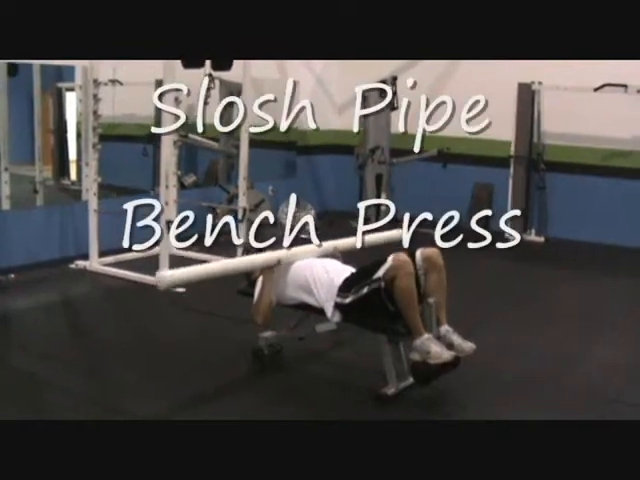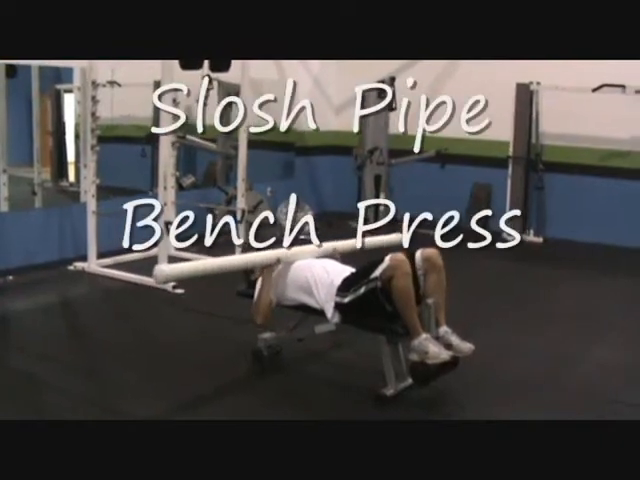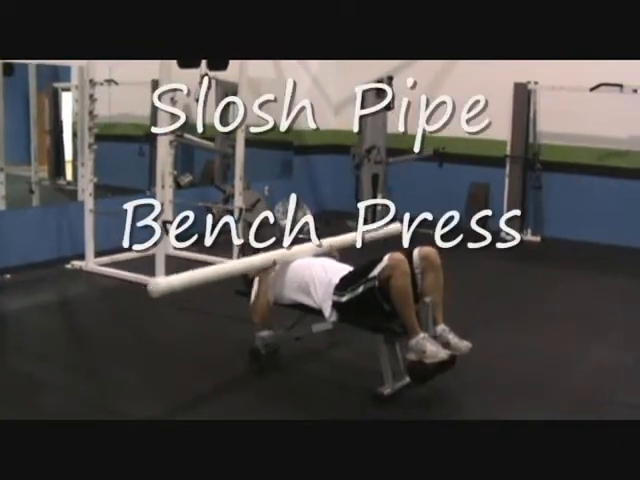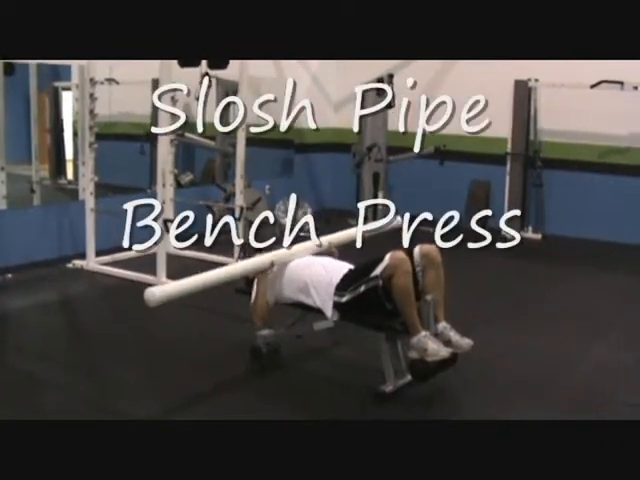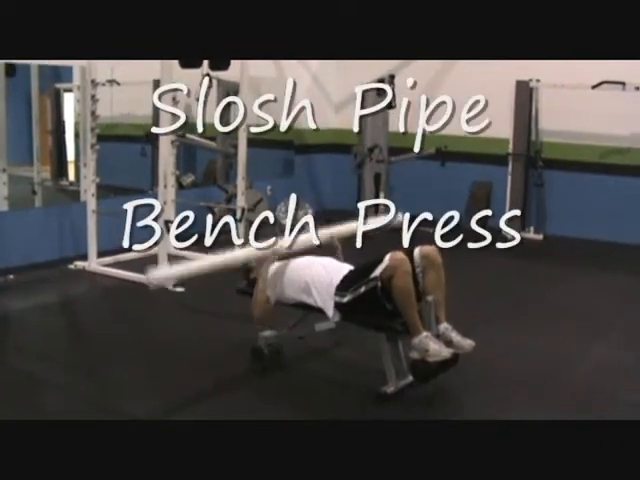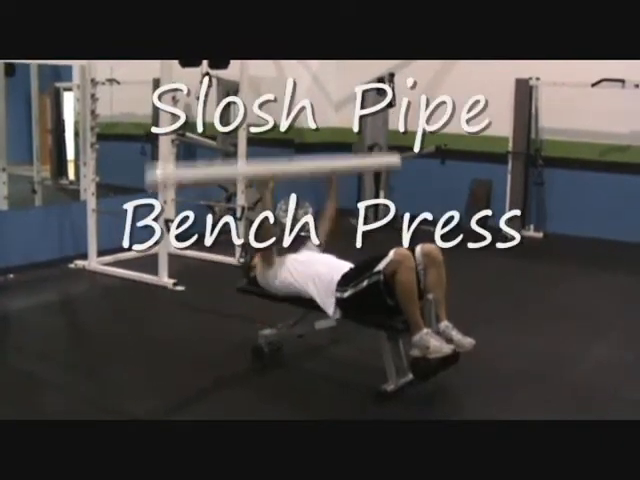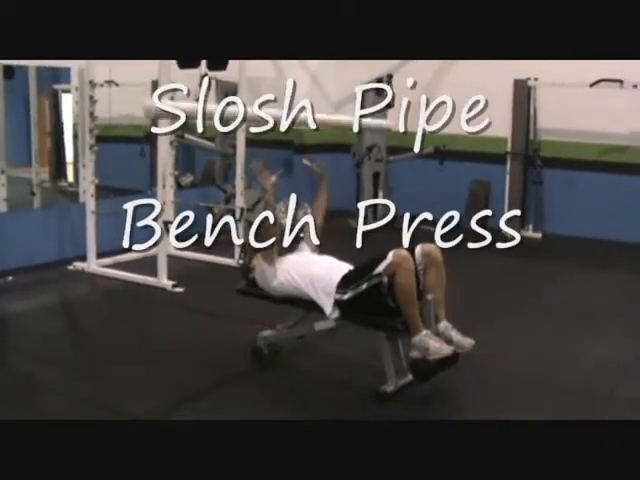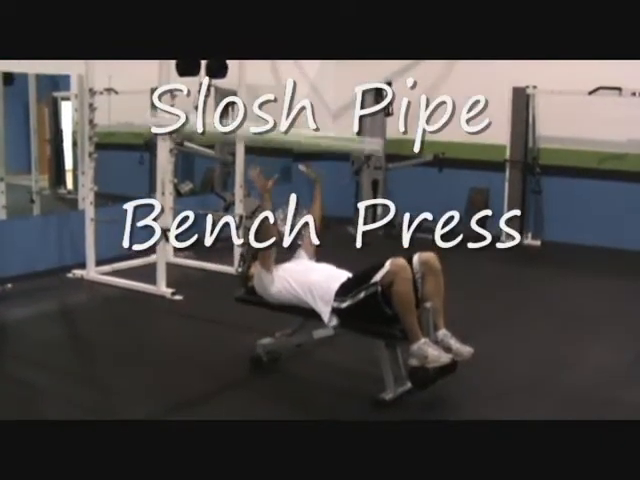
dt=0.2s
person 1, frame 1
left shoulder: (291, 269)
right shoulder: (268, 281)
right elbow: (260, 328)
left wrist: (335, 256)
right wrist: (268, 272)
left hip: (355, 283)
right hip: (343, 296)
left knee: (430, 256)
right knee: (400, 263)
left ankle: (444, 333)
right ankle: (422, 340)
person 1, frame 2
left shoulder: (293, 268)
right shoulder: (268, 280)
right elbow: (260, 319)
left wrist: (335, 258)
right wrist: (268, 273)
left hip: (355, 285)
right hip: (342, 297)
left knee: (431, 257)
right knee: (397, 263)
left ankle: (442, 332)
right ankle: (419, 342)
person 1, frame 3
left shoulder: (289, 266)
right shoulder: (265, 279)
right elbow: (258, 319)
left wrist: (332, 256)
right wrist: (264, 272)
left hip: (354, 284)
right hip: (340, 295)
left knee: (428, 255)
right knee: (396, 262)
left ankle: (440, 331)
right ankle: (417, 341)
person 1, frame 4
left shoulder: (292, 264)
right shoulder: (266, 278)
right elbow: (259, 321)
left wrist: (333, 256)
right wrist: (263, 274)
left hip: (353, 281)
right hip: (341, 294)
left knee: (429, 252)
right knee: (398, 261)
left ankle: (441, 329)
right ankle: (418, 339)
person 1, frame 5
left shoulder: (292, 265)
right shoulder: (269, 276)
right elbow: (259, 316)
left wrist: (336, 248)
right wrist: (263, 267)
left hip: (353, 281)
right hip: (342, 294)
left knee: (429, 254)
right knee: (398, 261)
left ankle: (443, 329)
right ankle: (419, 340)
person 1, frame 6
left shoulder: (301, 257)
right shoulder: (269, 274)
left elbow: (325, 225)
right elbow: (265, 243)
left wrist: (333, 185)
right wrist: (267, 200)
left hip: (354, 280)
right hip: (342, 291)
left knee: (430, 252)
right knee: (401, 258)
left ankle: (444, 328)
right ankle: (420, 339)
person 1, frame 7
left shoulder: (298, 257)
right shoulder: (268, 276)
left elbow: (317, 220)
right elbow: (268, 231)
left wrist: (323, 179)
right wrist: (269, 191)
left hip: (353, 283)
right hip: (341, 293)
left knee: (430, 252)
right knee: (401, 259)
left ankle: (442, 327)
right ankle: (420, 339)
person 1, frame 8
left shoulder: (296, 266)
right shoulder: (267, 283)
left elbow: (313, 226)
right elbow: (266, 242)
left wrist: (317, 184)
right wrist: (265, 196)
left hip: (353, 289)
right hip: (339, 300)
left knee: (428, 260)
right knee: (398, 267)
left ankle: (441, 335)
right ankle: (418, 347)
